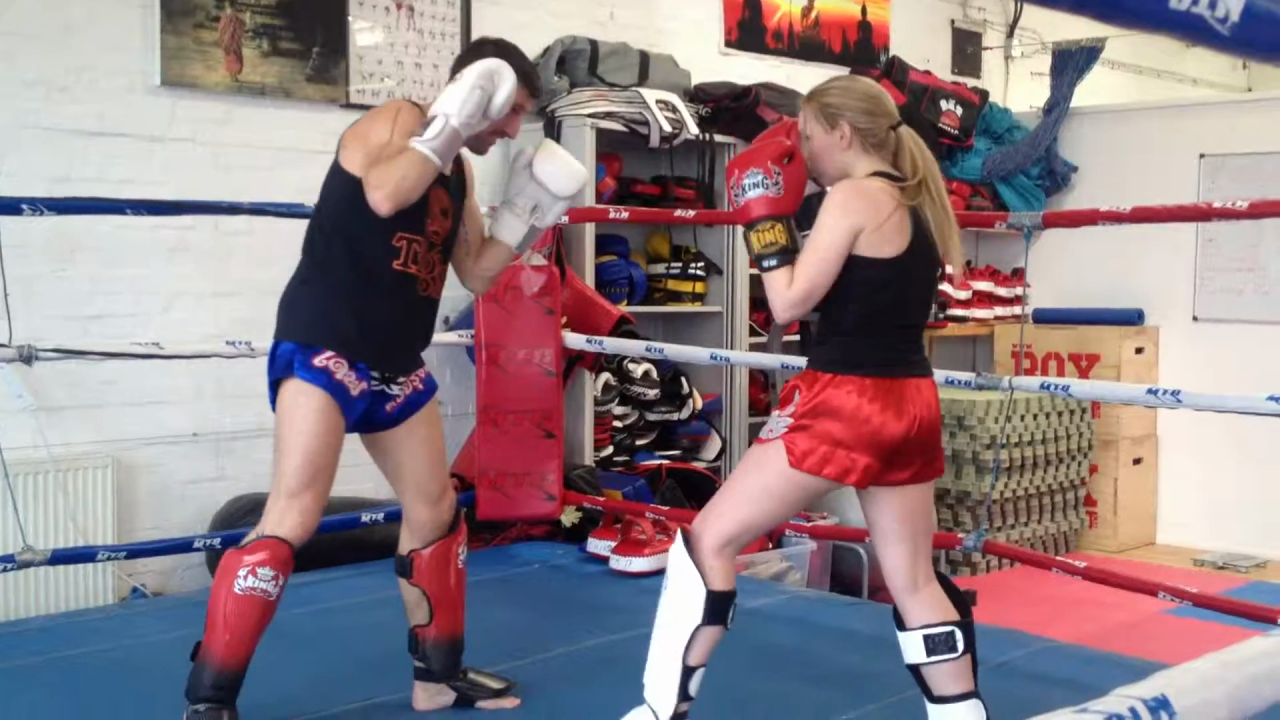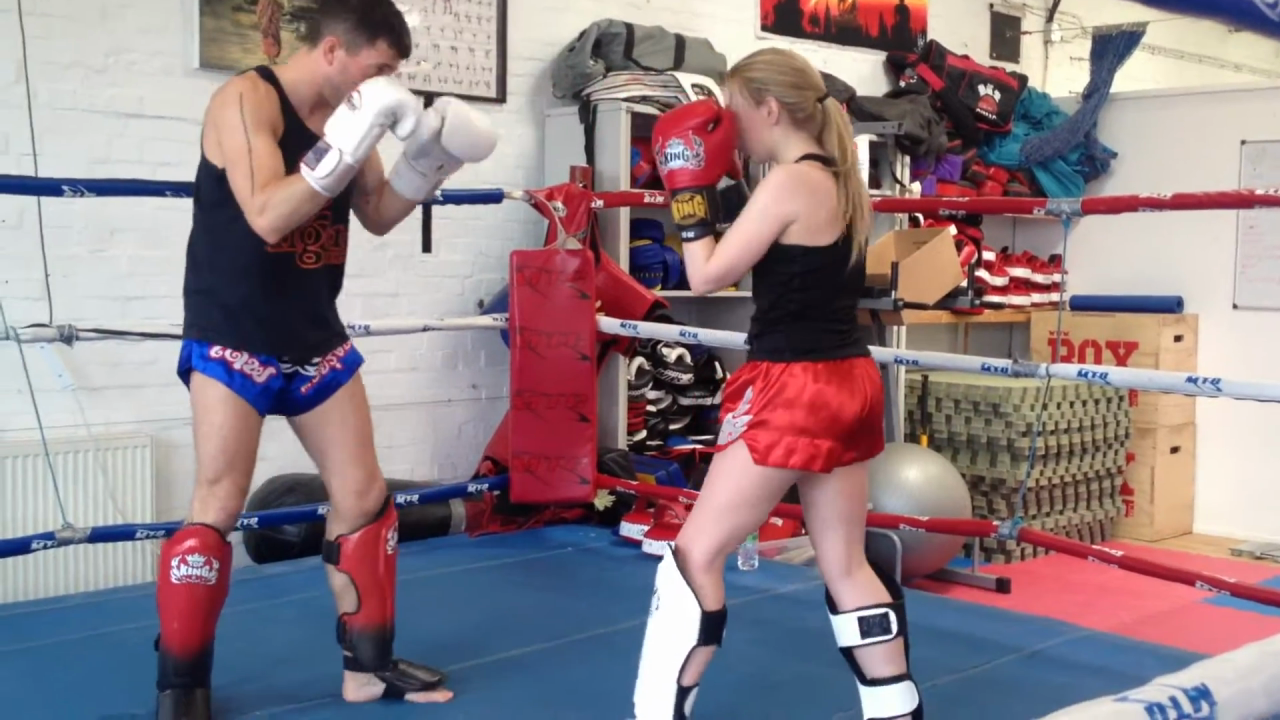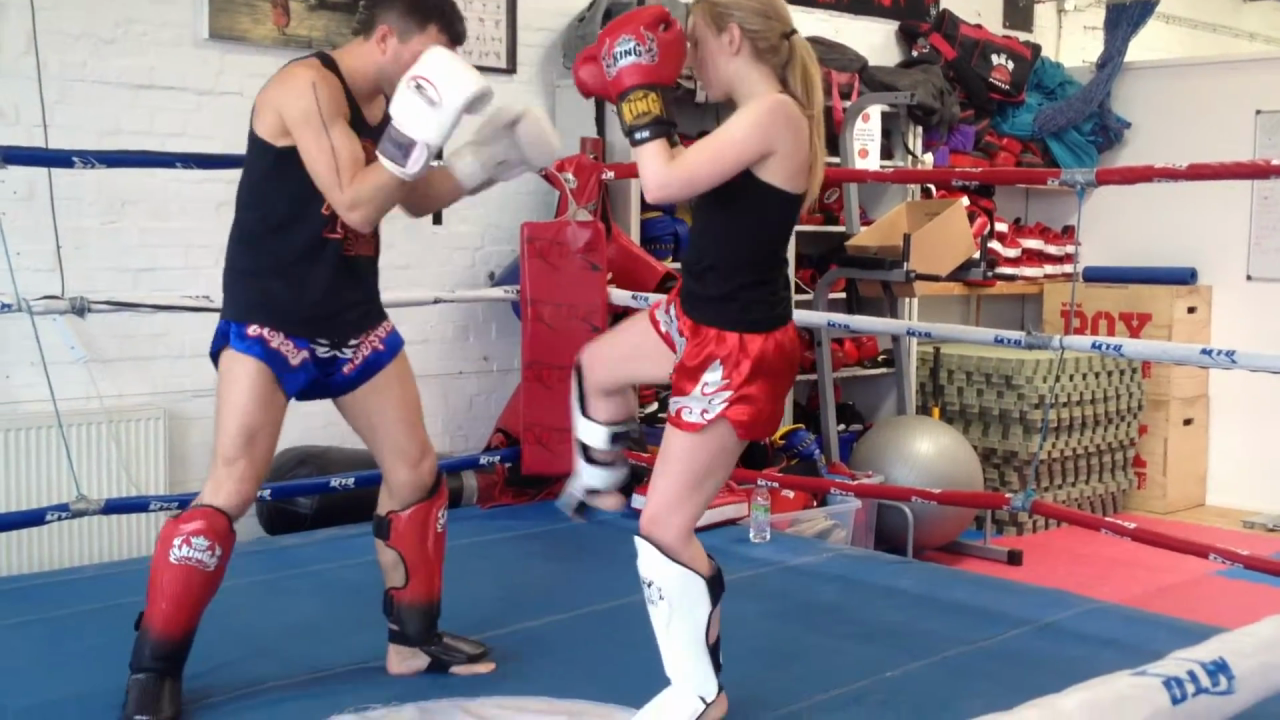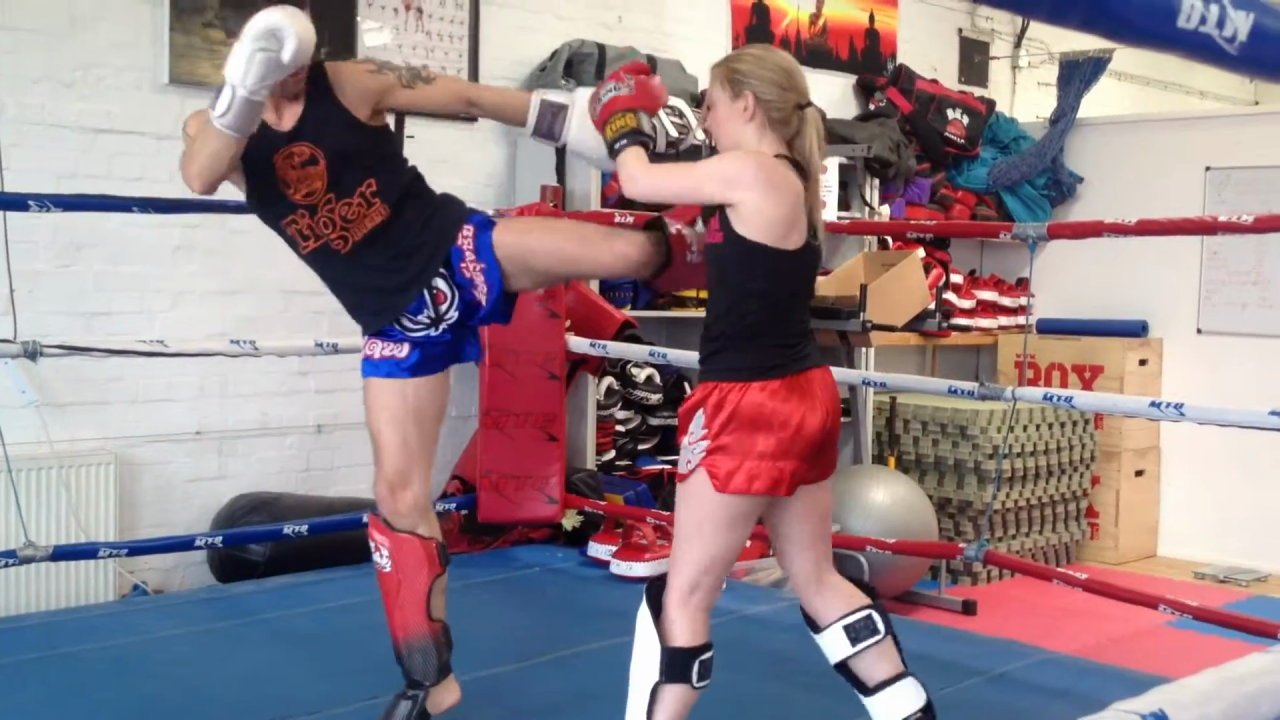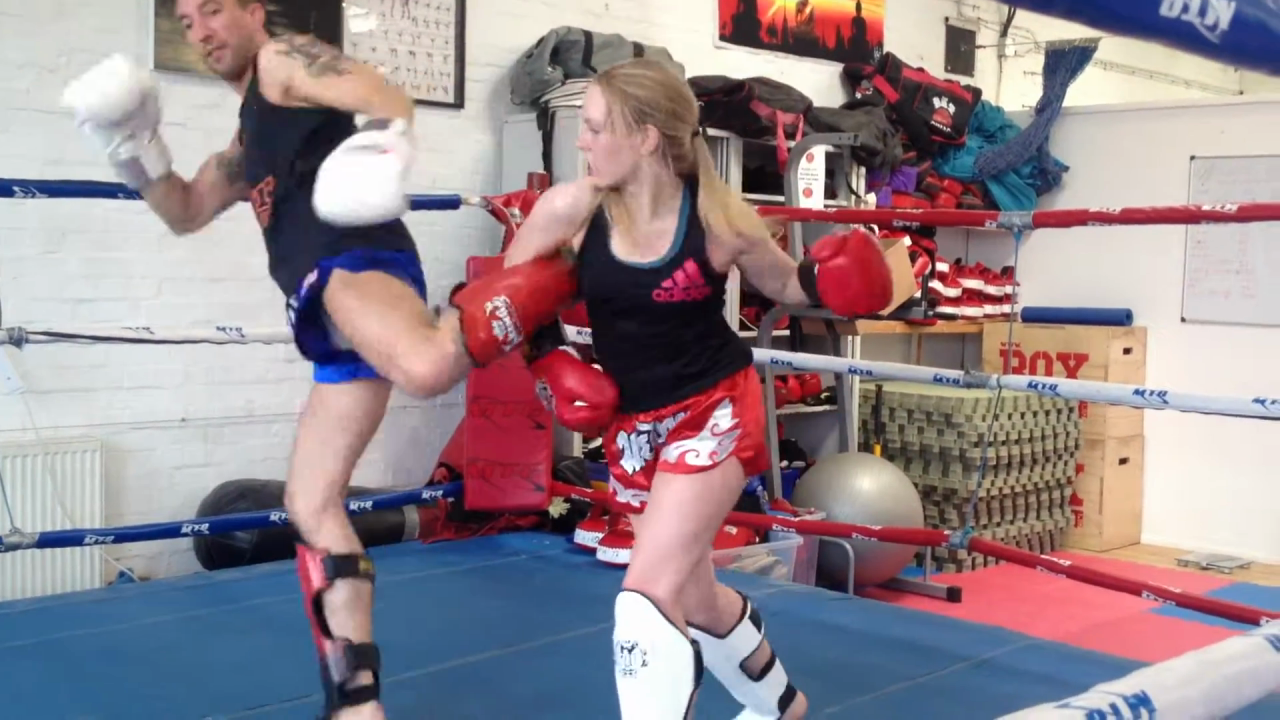
dt=1s
person 1, frame 1
left shoulder: (458, 170)
right shoulder: (393, 123)
left elbow: (475, 272)
right elbow: (383, 196)
left wrist: (527, 208)
right wrist: (451, 121)
left hip: (394, 361)
right hip: (322, 348)
left knee: (436, 511)
right knee: (292, 517)
person 1, frame 2
left shoulder: (344, 114)
right shoulder: (246, 99)
left elbow: (379, 216)
right elbow: (267, 217)
left wrist: (428, 159)
right wrist: (345, 144)
left hip: (315, 337)
right hip: (232, 337)
left knee: (361, 499)
right knee: (217, 507)
person 1, frame 3
left shoulder: (388, 99)
right shoulder: (309, 86)
left elbow: (416, 199)
right elbow: (357, 206)
left wrist: (486, 158)
right wrist: (422, 126)
left hip: (353, 321)
right hip: (271, 318)
left knee: (415, 473)
right knee: (231, 488)
left ankle: (413, 638)
person 1, frame 4
left shoulder: (349, 82)
right shoulder: (224, 128)
left elbow: (468, 97)
right elbow: (199, 176)
left wrist: (568, 117)
right wrist: (243, 89)
left hip: (458, 252)
right hip: (398, 320)
left knee: (631, 253)
right knee: (399, 492)
left ankle: (676, 248)
person 1, frame 5
left shoulder: (284, 60)
right shoulder: (254, 119)
left elbow: (386, 97)
right elbow: (186, 214)
left wrist: (383, 147)
right wrist: (129, 145)
left hip: (351, 260)
right hip: (325, 300)
left knee: (426, 369)
right knee: (311, 504)
left ankle: (563, 274)
person 2, frame 1
left shoulder: (852, 198)
right shoulder: (922, 203)
left elbow: (788, 305)
left wrist: (766, 218)
right wrist: (793, 216)
left hip: (844, 401)
right hip: (910, 402)
left knee: (709, 540)
right knee: (913, 577)
person 2, frame 2
left shoulder: (790, 182)
right shoulder: (838, 179)
left elbow: (706, 277)
left wrist: (689, 185)
right wrist: (714, 184)
left hip: (792, 391)
right hip: (847, 383)
left knee: (697, 553)
right knee: (844, 563)
person 2, frame 3
left shoulder: (769, 117)
right shoulder: (766, 118)
left elbow: (661, 183)
right elbow: (706, 175)
left wrist: (640, 96)
right wrist: (623, 92)
left hip: (737, 346)
right hip: (702, 314)
left knee: (664, 527)
right knee: (598, 368)
right ankle: (598, 480)
person 2, frame 4
left shoulder: (750, 172)
right shoulder: (794, 180)
left elbow: (636, 181)
left wrist: (624, 118)
left hip: (751, 406)
right hip: (803, 397)
left knee: (684, 593)
right knee: (814, 579)
person 2, frame 5
left shoulder: (719, 221)
right shoulder: (572, 204)
left elbow: (789, 288)
right elbow: (514, 279)
left wrist: (830, 281)
right wrist: (545, 353)
left hip: (712, 410)
right hip: (630, 421)
left knee: (648, 594)
right knee: (691, 592)
